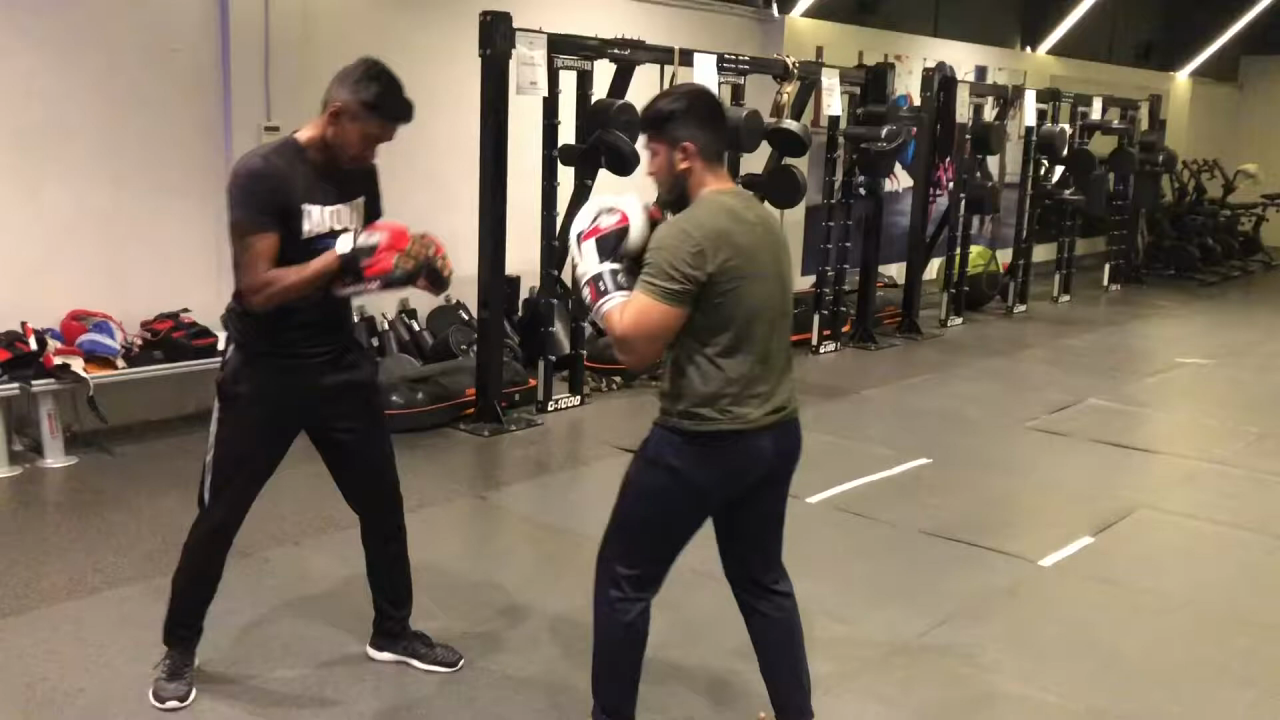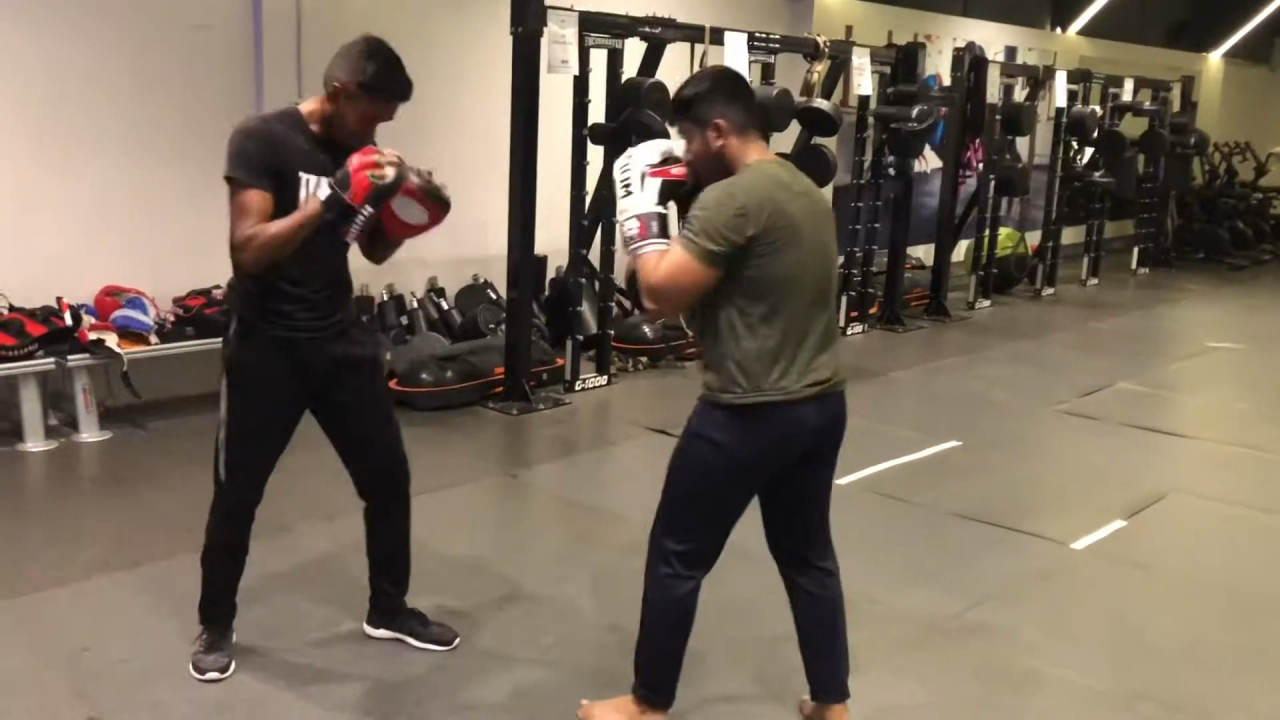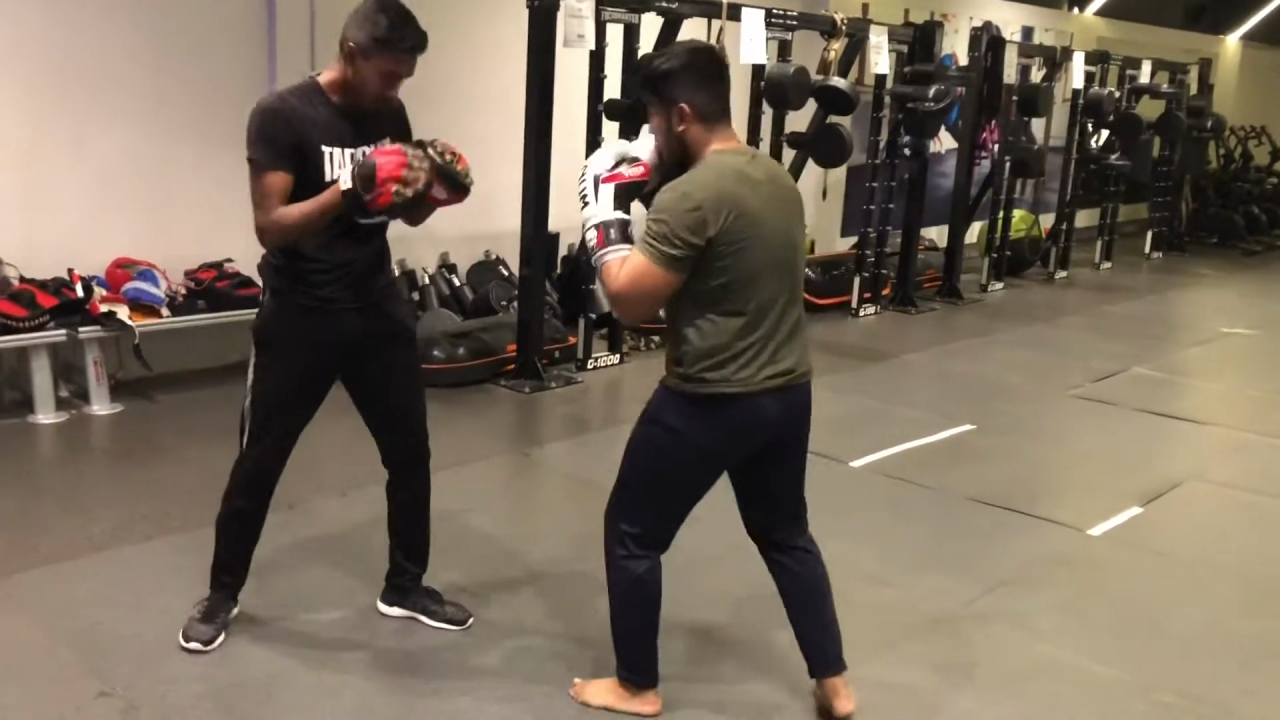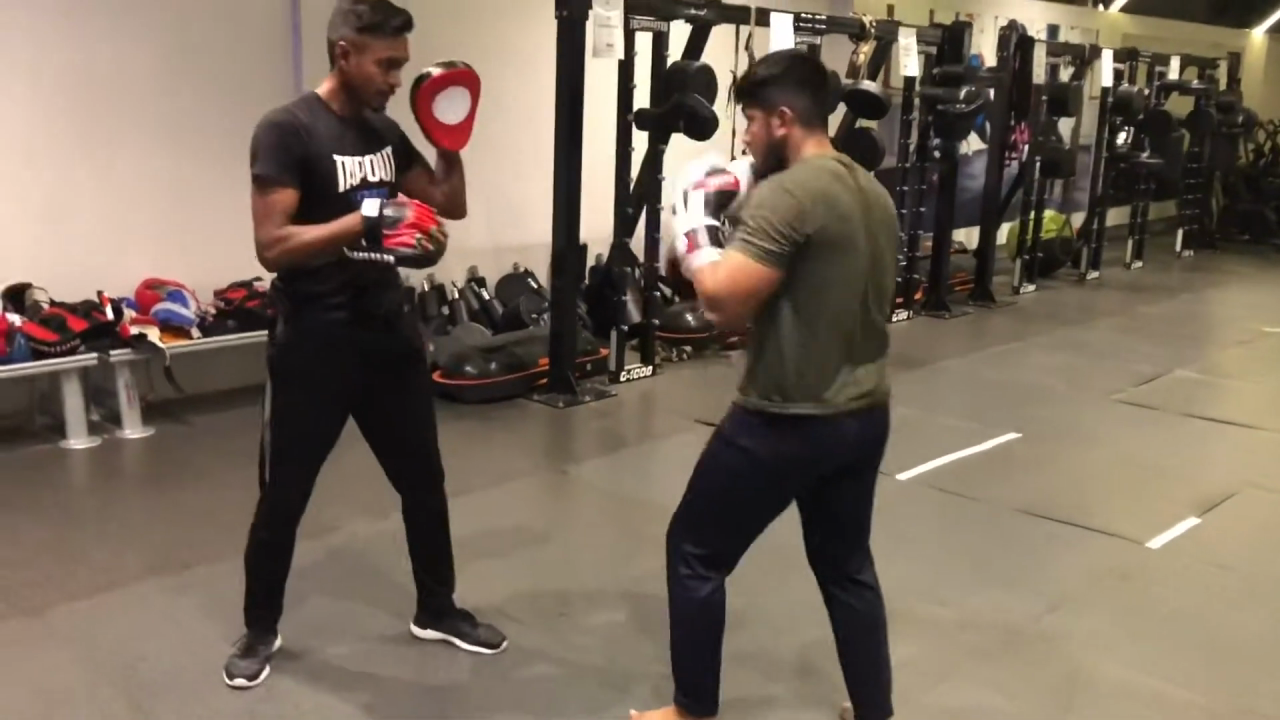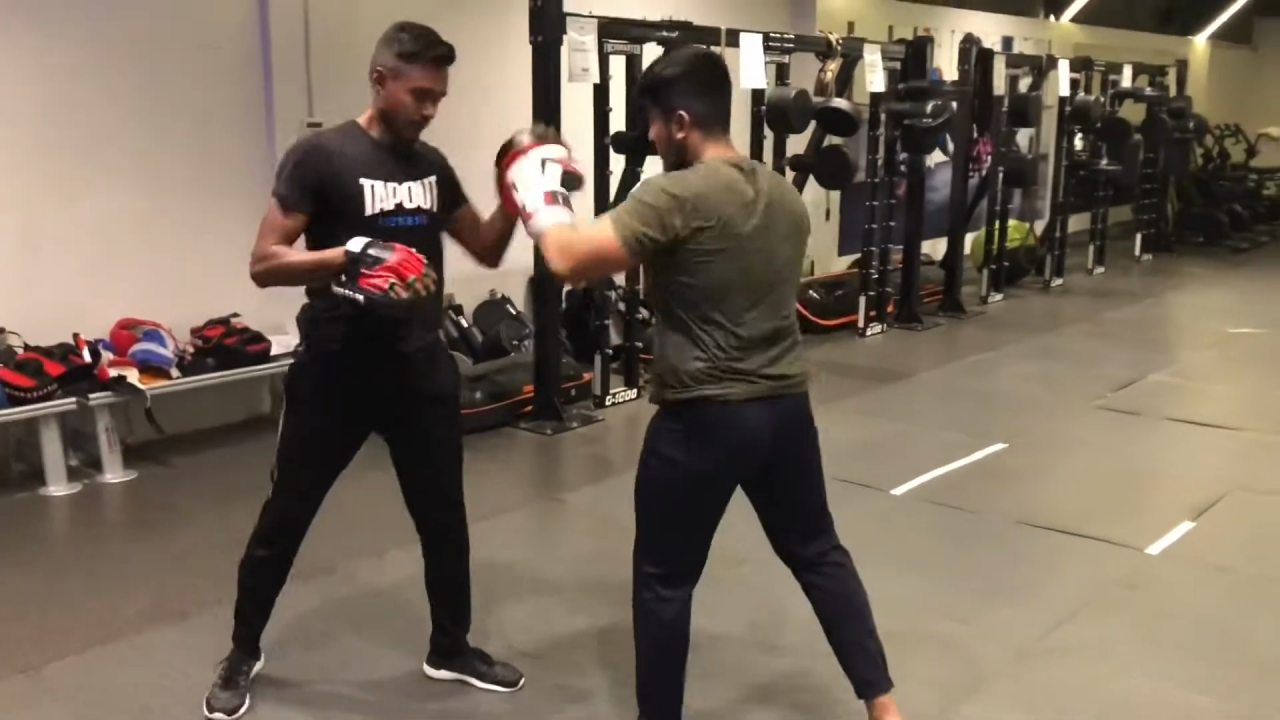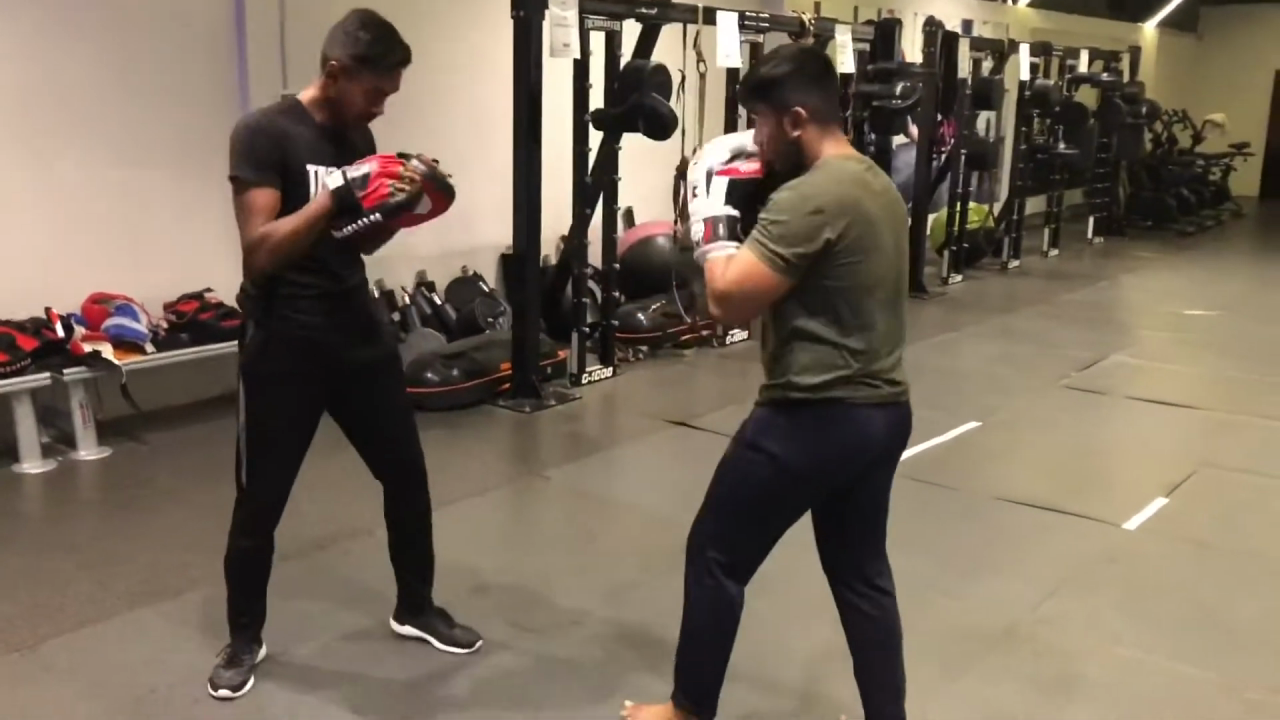
dt=0.5s
person 1, frame 1
left shoulder: (358, 172)
right shoulder: (260, 174)
right elbow: (252, 287)
left wrist: (414, 259)
right wrist: (350, 253)
left hip: (338, 364)
right hip: (263, 369)
left knee: (382, 501)
right knee: (219, 517)
left ankle: (393, 631)
right ankle: (179, 651)
person 1, frame 2
left shoulder: (357, 149)
right shoulder: (260, 139)
left elbow: (374, 250)
right elbow: (248, 251)
left wrist: (410, 215)
right wrist: (334, 199)
left hip: (340, 337)
right hip: (266, 344)
left knee: (388, 476)
right knee: (237, 492)
left ankle: (388, 609)
right ankle: (216, 627)
person 1, frame 3
left shoulder: (389, 115)
right shoulder: (281, 116)
left elbow: (411, 205)
right elbow: (269, 228)
left wrist: (436, 182)
right wrist: (354, 187)
left hip: (377, 309)
right hip: (300, 316)
left knee: (409, 454)
right knee: (259, 463)
left ankle: (405, 586)
right ankle: (222, 595)
person 1, frame 4
left shoulder: (382, 129)
right shoulder: (287, 130)
left elbow: (450, 205)
right elbow: (273, 247)
left wrist: (449, 139)
right wrist: (366, 218)
left hip: (389, 333)
right hip: (314, 343)
left knee: (423, 479)
right knee: (284, 495)
left ankle: (436, 609)
right ankle: (259, 630)
person 1, frame 5
left shoulder: (431, 164)
right shoulder: (319, 156)
left elbow: (488, 252)
right elbow: (266, 264)
right wrist: (353, 255)
left hip: (420, 365)
right hip: (335, 368)
left knee: (443, 515)
right knee: (284, 517)
left ankle: (451, 649)
right ankle: (242, 655)
person 1, frame 6
left shoulder: (355, 135)
right shoulder: (263, 134)
right elbow: (261, 253)
left wrist: (400, 210)
right wrist: (343, 193)
left hip: (358, 333)
right hip: (283, 346)
left knee: (406, 473)
right knee: (260, 499)
left ankle: (416, 607)
right ankle: (244, 639)
person 2, frame 1
left shoulder: (687, 232)
right shoulder: (763, 220)
left elbow: (635, 344)
left wrist: (596, 269)
right wrist: (640, 250)
left hip: (700, 443)
right hip: (775, 433)
left knee: (623, 580)
right knee: (762, 578)
person 2, frame 2
left shoulder: (733, 199)
right shoulder: (809, 193)
left elbow: (662, 294)
left wrist: (640, 209)
left hip: (747, 416)
right hip: (821, 405)
left knee: (676, 556)
right knee: (808, 555)
person 2, frame 3
left shoulder: (690, 197)
right shoulder: (777, 178)
left elbow: (630, 301)
left wrist: (602, 211)
right wrist: (655, 171)
left hip: (707, 404)
right hip: (787, 394)
left knee: (633, 535)
right knee: (787, 537)
person 2, frame 4
left shoulder: (787, 194)
right shoulder: (873, 194)
left elbow: (723, 303)
left wrist: (693, 224)
right wrist: (749, 195)
left hip: (783, 424)
right hip: (863, 417)
left knee: (695, 554)
right knee: (847, 568)
person 2, frame 5
left shoulder: (678, 196)
right shoulder: (782, 193)
left elbow: (568, 256)
left wrist: (532, 185)
left hip: (702, 421)
right hip: (783, 406)
left knee: (662, 580)
right knee: (817, 553)
person 2, frame 6
left shoulder: (808, 198)
right shoulder: (877, 186)
left elbow: (728, 296)
left wrist: (709, 205)
right wrist: (753, 164)
left hip: (811, 419)
right hip: (882, 414)
left knee: (716, 559)
right knee: (863, 574)
